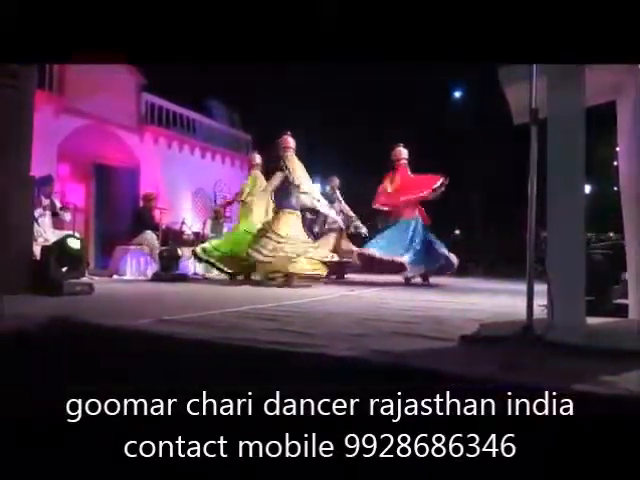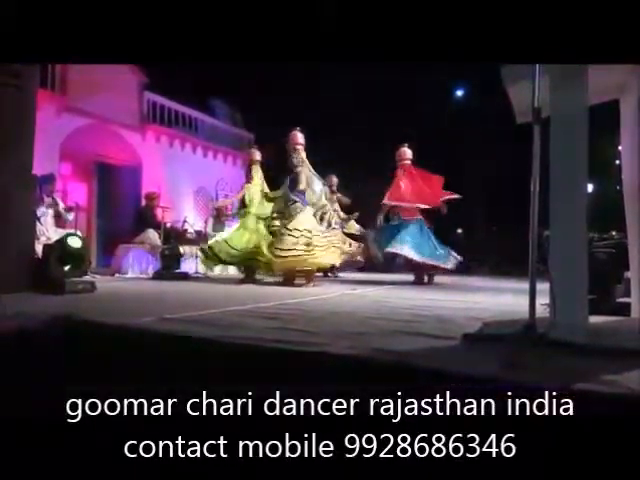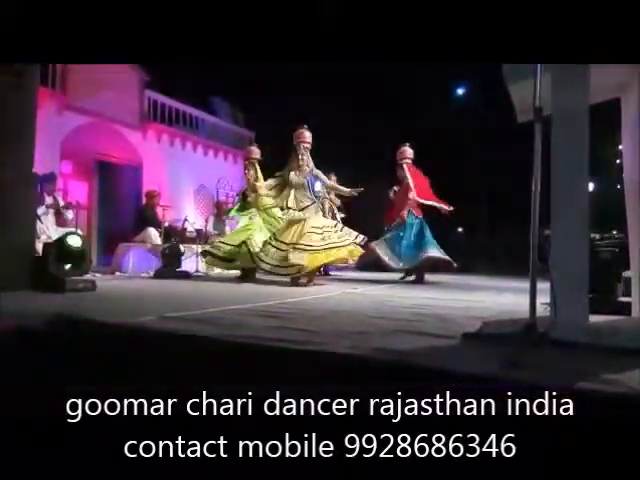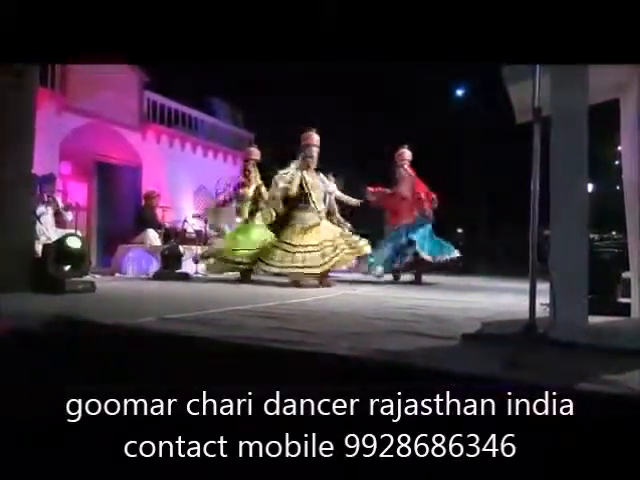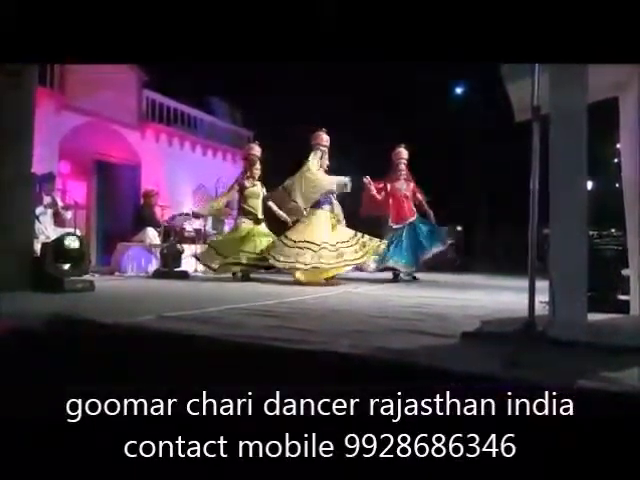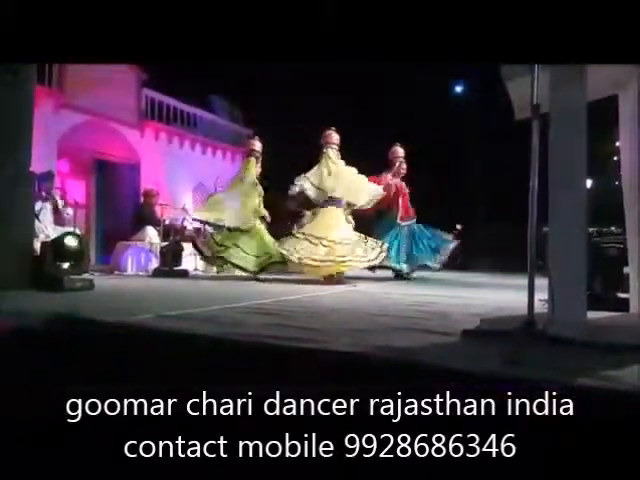
dt=0.2s
person 1, frame 1
left shoulder: (280, 175)
right shoulder: (298, 177)
left elbow: (266, 190)
left hip: (284, 215)
right hip: (293, 215)
left knee: (280, 245)
right knee: (292, 245)
right ankle: (289, 276)
person 1, frame 2
left shoulder: (302, 172)
right shoulder: (293, 175)
left elbow: (302, 187)
right elbow: (285, 192)
left hip: (302, 213)
right hip: (294, 214)
left knee: (303, 244)
right knee: (294, 246)
left ankle: (309, 278)
right ankle: (289, 277)
person 1, frame 3
left shoulder: (314, 172)
right shoulder: (289, 174)
left elbow: (330, 185)
left wrist: (348, 191)
left hip: (313, 214)
right hip: (295, 216)
left knee: (315, 244)
right knee: (291, 244)
left ankle: (311, 276)
right ankle: (296, 275)
person 1, frame 4
left shoulder: (319, 176)
right shoulder: (298, 174)
left elbow: (331, 190)
left hip: (319, 218)
right hip: (303, 216)
left knee: (327, 244)
right knee: (298, 246)
left ankle: (323, 277)
right ankle: (295, 277)
person 1, frame 5
left shoulder: (320, 176)
right shoulder: (312, 174)
right wrist: (342, 181)
left hip: (327, 217)
right hip: (318, 216)
left knee: (333, 245)
right knee: (311, 245)
left ankle: (328, 276)
person 1, frame 6
left shoulder: (318, 173)
right shoulder: (342, 173)
left elbow: (302, 186)
right elbow: (357, 184)
right wrist: (377, 189)
left hip: (323, 213)
right hip: (336, 214)
left knee: (323, 242)
right knee: (339, 243)
left ankle: (330, 274)
right ankle: (336, 274)
person 2, frame 1
left shoulder: (391, 181)
right shoulder: (409, 178)
left elbow: (382, 200)
left hip: (398, 220)
right hip: (411, 219)
right knee: (414, 247)
left ankle: (409, 275)
right ankle: (424, 275)
person 2, frame 2
left shoulder: (400, 179)
right shoulder: (416, 180)
left elbow: (391, 198)
left wrist: (381, 213)
left hip: (405, 219)
right hip: (415, 218)
left knee: (408, 247)
right knee: (417, 247)
left ankle: (419, 276)
right ankle: (428, 273)
person 2, frame 3
left shoulder: (410, 181)
right shoulder: (402, 186)
left elbow: (411, 194)
left wrist: (405, 210)
right wrist: (394, 193)
left hip: (411, 218)
right hip: (402, 220)
left knee: (414, 247)
left ankle: (419, 275)
right ankle: (410, 270)
person 2, frame 4
left shoulder: (414, 184)
right shoulder: (394, 189)
left elbow: (424, 198)
right elbow: (386, 202)
left wrist: (428, 211)
right wrist: (372, 195)
left hip: (413, 221)
right hip: (398, 224)
left knee: (416, 246)
right knee: (395, 247)
person 2, frame 5
left shoulder: (410, 185)
right shoulder: (388, 185)
left elbow: (419, 198)
right elbow: (379, 199)
left wrist: (428, 211)
right wrist: (371, 188)
left hip: (412, 219)
right hip: (395, 221)
left knee: (412, 245)
right knee: (395, 246)
left ankle: (410, 270)
right ankle: (396, 272)
person 2, frame 6
left shoulder: (402, 184)
right shoulder: (391, 181)
right elbow: (388, 196)
left wrist: (411, 212)
right wrist: (386, 184)
left hip: (407, 218)
right hip: (395, 217)
left knee: (407, 242)
right knee: (396, 242)
left ankle: (402, 270)
right ankle: (398, 270)
person 3, frame 1
left shoulder: (252, 178)
right shoulder: (262, 184)
left elbow: (238, 197)
right elbow: (267, 204)
left wrist: (224, 205)
left hip: (248, 222)
right hip: (257, 222)
right knee: (242, 248)
left ankle: (245, 274)
right ankle: (245, 273)
person 3, frame 2
left shoulder: (249, 185)
right shoulder: (260, 186)
left elbow: (237, 197)
left wrist: (225, 202)
left hip: (249, 220)
right hip: (251, 220)
left knee: (245, 248)
right knee: (247, 249)
left ankle: (250, 275)
right ankle: (249, 274)
person 3, frame 3
left shoulder: (255, 185)
right shoulder: (249, 186)
left elbow: (258, 197)
left hip: (252, 219)
right hip: (246, 220)
left knee: (250, 243)
right knee: (241, 244)
left ankle: (250, 273)
right ankle: (246, 273)
person 3, frame 4
left shoulder: (259, 187)
right shoulder: (239, 187)
left elbow: (265, 201)
left wrist: (269, 211)
left hip: (255, 223)
right hip: (241, 223)
left knee: (251, 246)
right knee: (238, 246)
left ankle: (246, 274)
right ankle: (244, 274)
person 3, frame 5
left shoulder: (260, 186)
right shoulder: (241, 183)
left elbow: (269, 202)
right elbow: (231, 199)
left wrist: (284, 215)
left hip: (258, 221)
right hip: (245, 220)
left ankle: (244, 270)
right ankle: (244, 272)
person 3, frame 6
left shoulder: (253, 181)
right shoulder: (250, 180)
left wrist: (265, 213)
left hip: (251, 218)
right hip: (250, 218)
right ankle: (251, 270)
